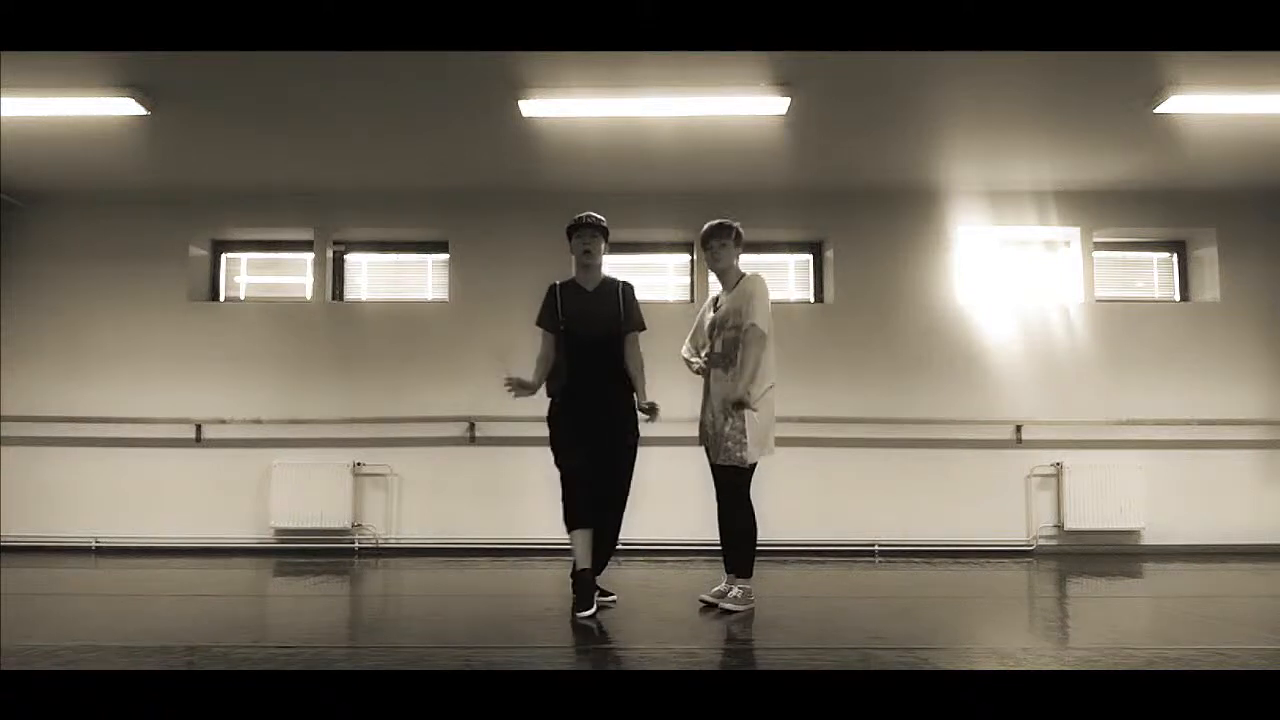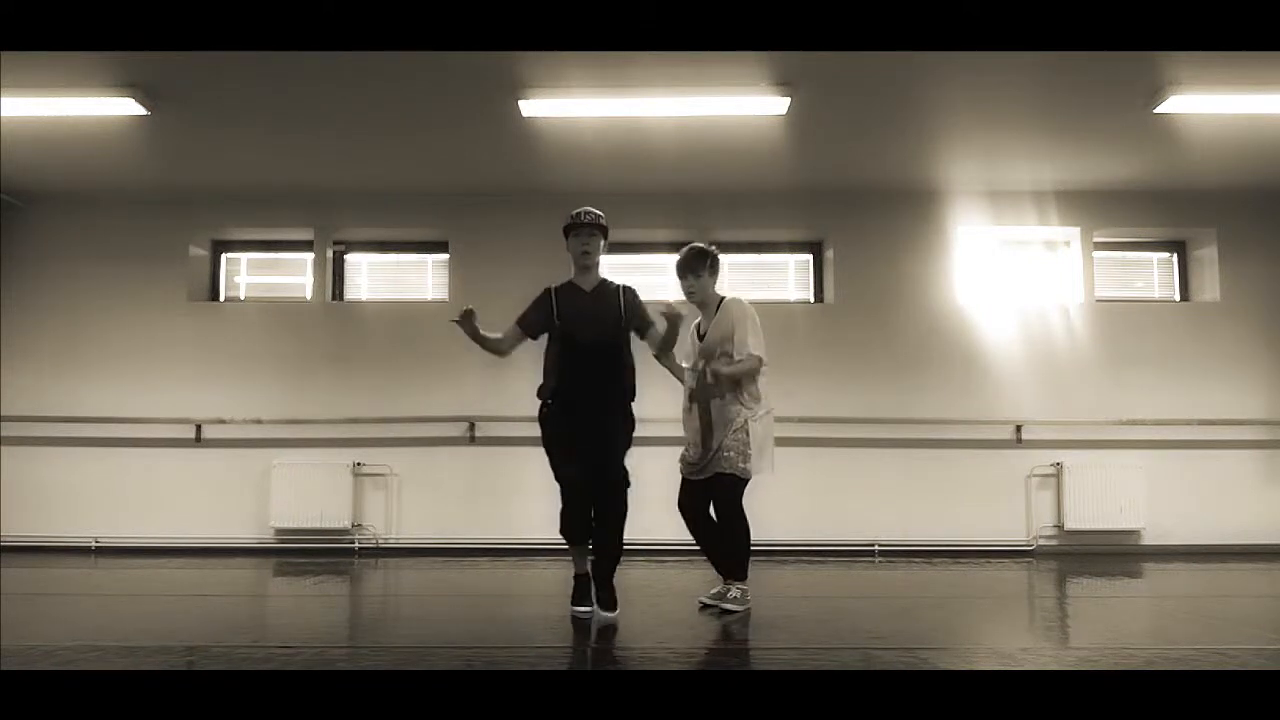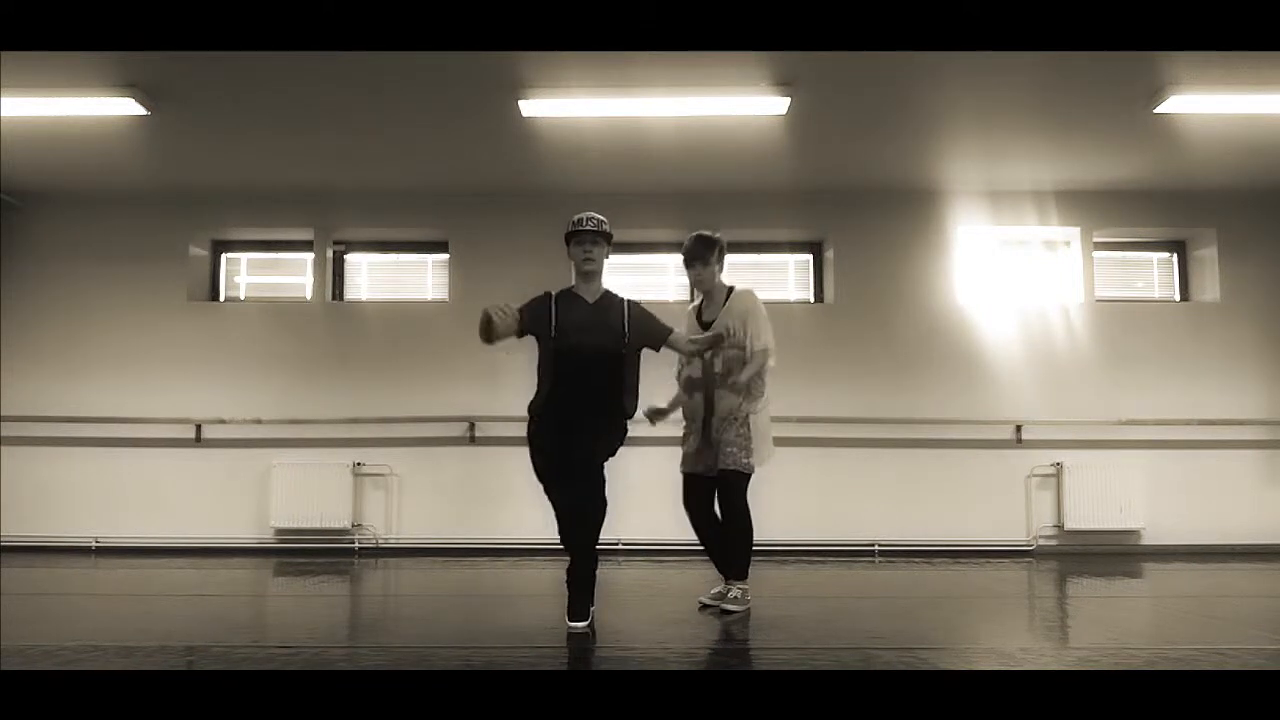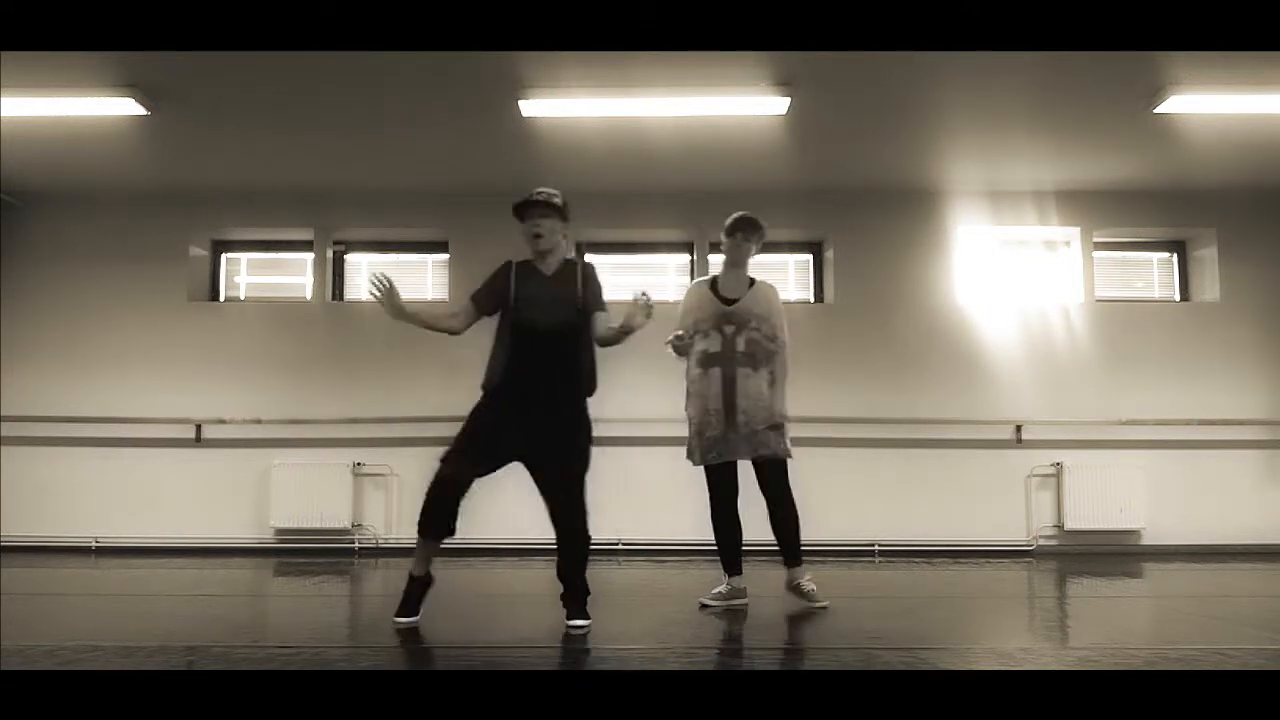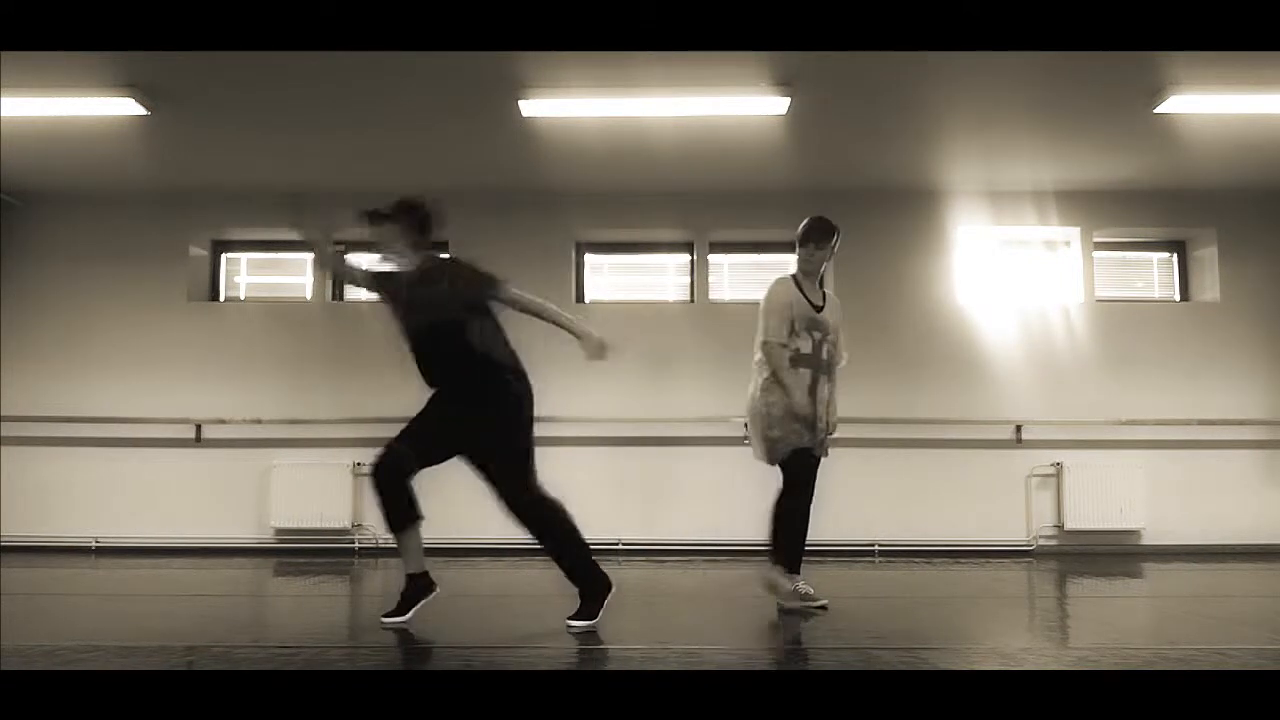
dt=1s
person 1, frame 1
left shoulder: (623, 292)
right shoulder: (557, 295)
left elbow: (631, 351)
right elbow: (549, 352)
left wrist: (642, 395)
right wrist: (535, 383)
left hip: (616, 407)
right hip: (569, 406)
left knee: (612, 494)
right knee: (577, 484)
left ankle: (589, 576)
right ankle: (582, 580)
person 1, frame 2
left shoulder: (624, 297)
right shoulder: (552, 298)
left elbow: (654, 349)
right elbow: (505, 345)
left wrist: (672, 327)
right wrist: (473, 332)
left hip: (611, 411)
right hip: (562, 411)
left knee: (611, 483)
right knee: (576, 490)
left ankle: (604, 576)
right ankle: (582, 575)
person 1, frame 3
left shoulder: (628, 311)
right shoulder: (547, 305)
left elbow: (686, 344)
right elbow: (493, 336)
left wrist: (719, 333)
right wrist: (492, 318)
left hip: (603, 424)
right hip: (552, 424)
left knee: (584, 492)
right knee: (573, 504)
left ankle: (579, 593)
right ankle: (582, 590)
person 1, frame 4
left shoulder: (582, 275)
right shoulder: (509, 275)
left elbow: (602, 334)
right elbow: (455, 322)
left wrist: (627, 327)
right wrist: (406, 314)
left hip: (563, 412)
right hip: (506, 405)
left knee: (567, 504)
right knee: (450, 483)
left ankle: (576, 601)
right ankle: (419, 577)
person 1, frame 5
left shoulder: (453, 274)
right shoulder: (402, 282)
left elbow: (520, 299)
right elbow: (348, 275)
left wrist: (579, 329)
left hip: (499, 393)
right hip: (455, 397)
left knee: (518, 492)
right knee: (390, 468)
left ankle: (593, 583)
right ankle: (417, 580)
person 2, frame 1
left shoulder: (753, 285)
right shoulder: (711, 303)
left elbow: (756, 333)
right elbow: (690, 349)
left wrist: (741, 386)
right wrist: (698, 364)
left hip: (744, 406)
right hip: (714, 405)
left knee: (738, 494)
right knee: (725, 496)
left ankle: (744, 584)
right ankle: (731, 578)
person 2, frame 2
left shoulder: (737, 309)
right shoulder: (695, 328)
left elbow: (754, 361)
left wrist: (728, 369)
right wrist: (671, 364)
left hip: (741, 422)
right hip: (704, 429)
left knee: (727, 500)
right knee: (690, 504)
left ankle: (740, 585)
right ankle: (727, 579)
person 2, frame 3
left shoulder: (745, 300)
right shoulder: (692, 314)
left elbow: (764, 353)
left wrist: (743, 378)
right wrist: (669, 408)
left hip: (740, 416)
right hip: (702, 421)
left knee: (732, 497)
right knee: (695, 501)
left ankle: (740, 585)
right ankle: (728, 579)
person 2, frame 4
left shoulder: (767, 294)
right shoulder: (698, 291)
left elbow: (779, 350)
right elbow: (685, 343)
left wrist: (779, 399)
right wrist: (678, 342)
left hip: (758, 405)
right hip: (710, 406)
left knee: (778, 489)
right knee: (722, 495)
left ankle: (797, 573)
right ankle: (734, 581)
person 2, frame 5
left shoulder: (832, 301)
right shoulder: (781, 290)
right elbow: (771, 346)
left wrist: (829, 407)
right wrist: (795, 395)
left hip: (811, 407)
right hip: (778, 402)
left knee: (802, 490)
right knee: (797, 479)
left ankle: (788, 577)
right ankle: (778, 569)
